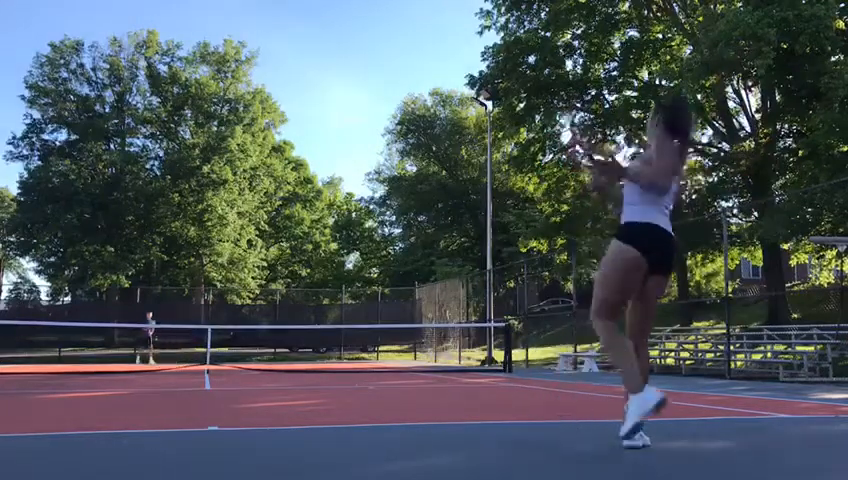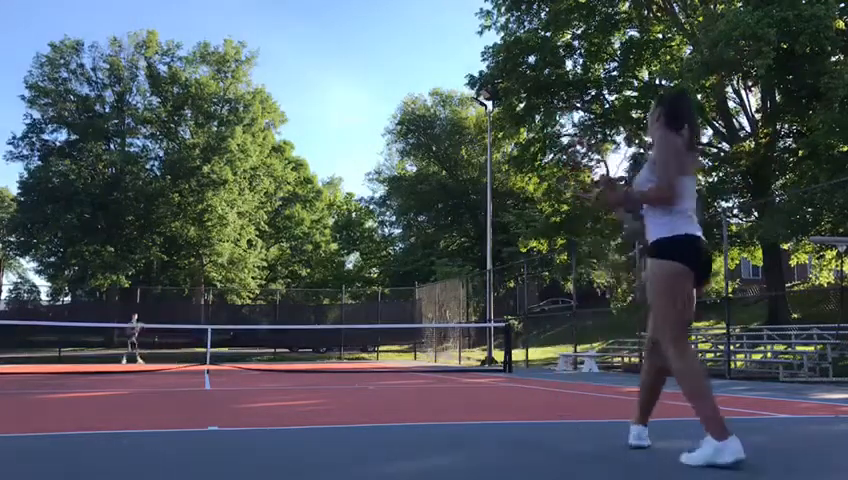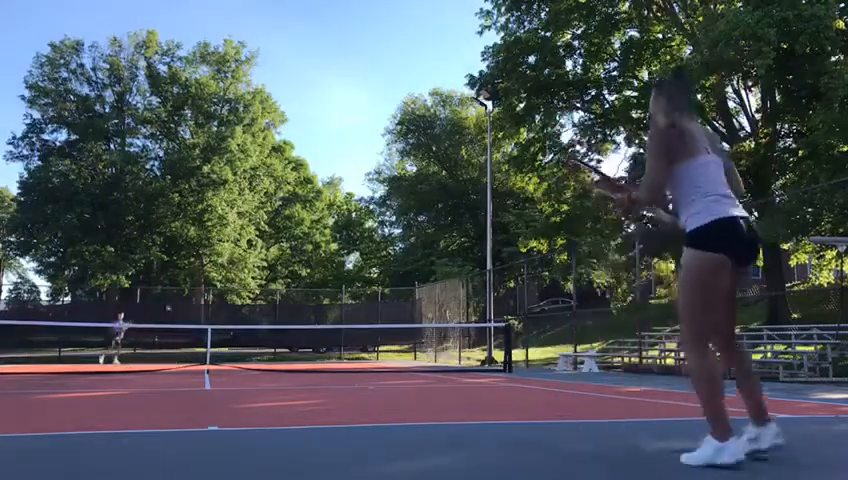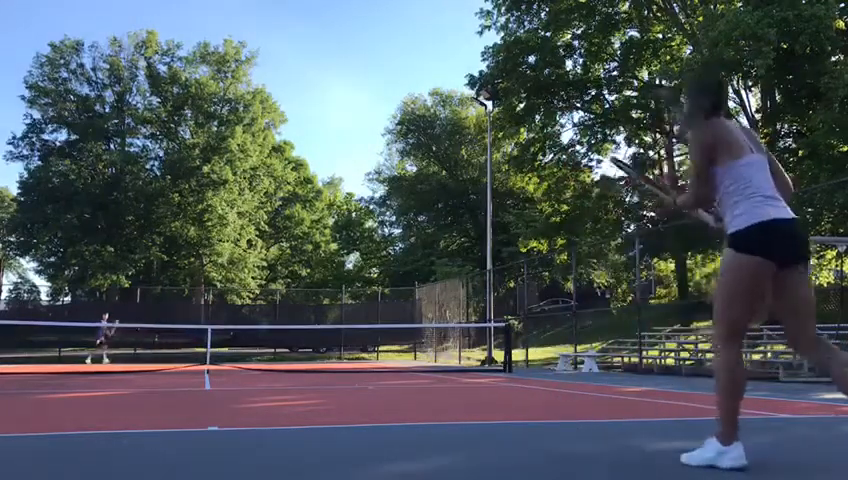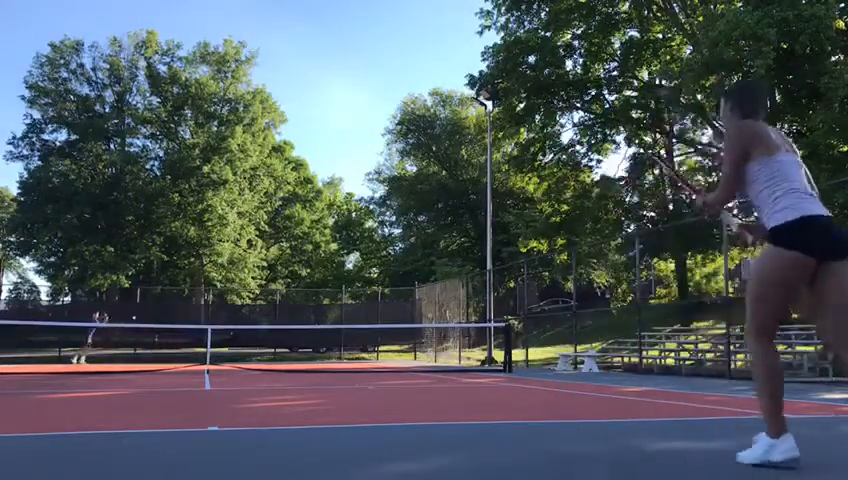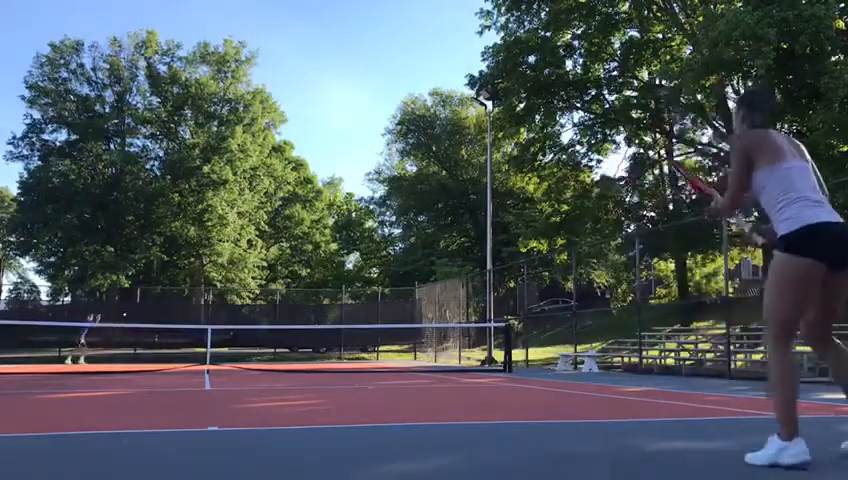
dt=0.3s
person 1, frame 1
left shoulder: (661, 142)
right shoulder: (676, 156)
left elbow: (659, 182)
left wrist: (621, 170)
right wrist: (609, 175)
left hip: (638, 235)
right hip: (663, 244)
left knee: (602, 316)
right knee: (638, 336)
left ankle: (640, 391)
right ankle: (632, 425)
person 1, frame 2
left shoulder: (664, 142)
right shoulder: (681, 151)
left elbow: (666, 194)
left wrist: (624, 196)
right wrist: (627, 198)
left hip: (671, 248)
right hip: (692, 249)
left knee: (674, 344)
right knee: (656, 344)
left ankle: (721, 438)
right ankle: (639, 427)
person 1, frame 3
left shoulder: (664, 131)
right shoulder: (704, 134)
left elbow: (651, 194)
right elbow: (736, 188)
left wrist: (631, 198)
left hip: (709, 236)
right hip: (740, 231)
left knee: (694, 341)
right knee: (722, 336)
left ankle: (722, 440)
right ankle: (761, 425)
person 1, frame 4
left shoulder: (705, 132)
right shoulder: (747, 134)
left elbow: (696, 198)
right elbow: (786, 187)
left wrist: (679, 201)
left hip: (754, 237)
right hip: (789, 231)
left knee: (727, 339)
right knee: (807, 340)
left ankle: (727, 444)
person 1, frame 5
left shoulder: (739, 132)
right shoulder: (781, 137)
left elbow: (724, 196)
left wrist: (704, 202)
right wrist: (765, 225)
left hip: (793, 234)
left knee: (758, 334)
left ankle: (777, 438)
person 1, frame 6
left shoulder: (746, 139)
right shoulder: (795, 144)
left elbow: (731, 203)
left wrist: (717, 205)
left hip: (804, 240)
left knee: (777, 339)
left ankle: (788, 441)
